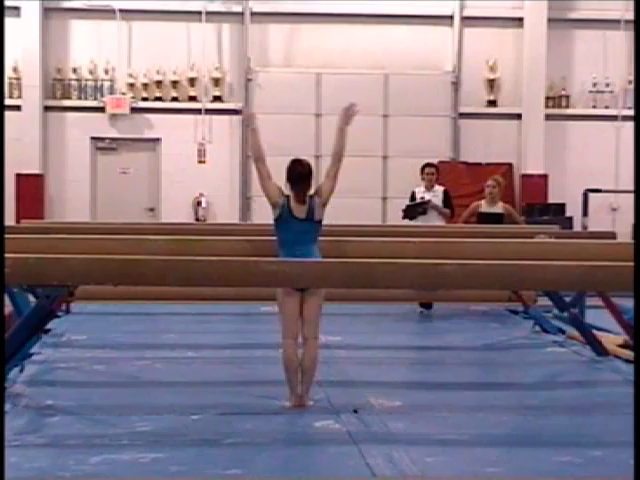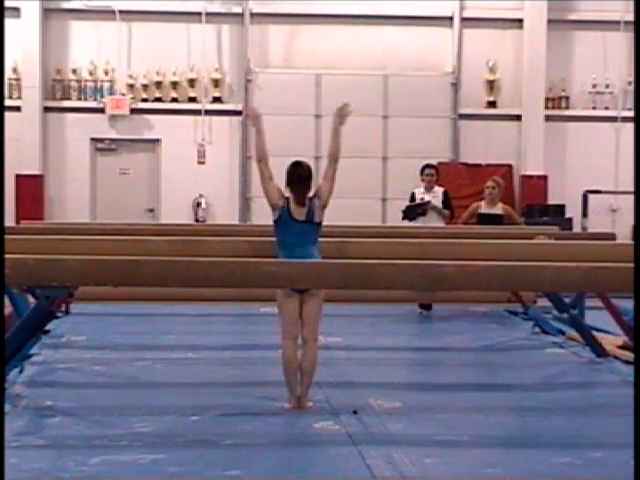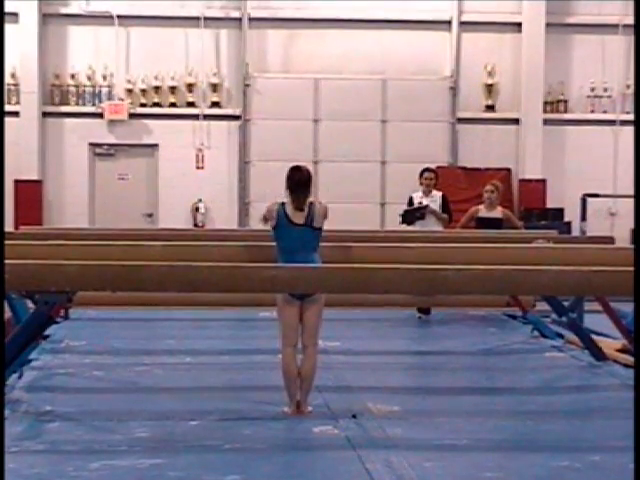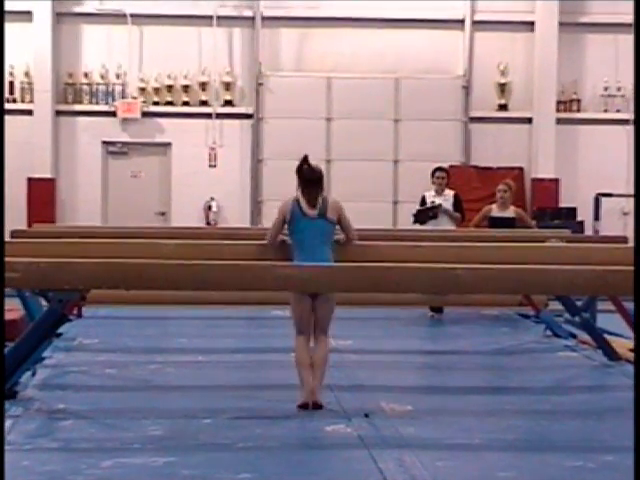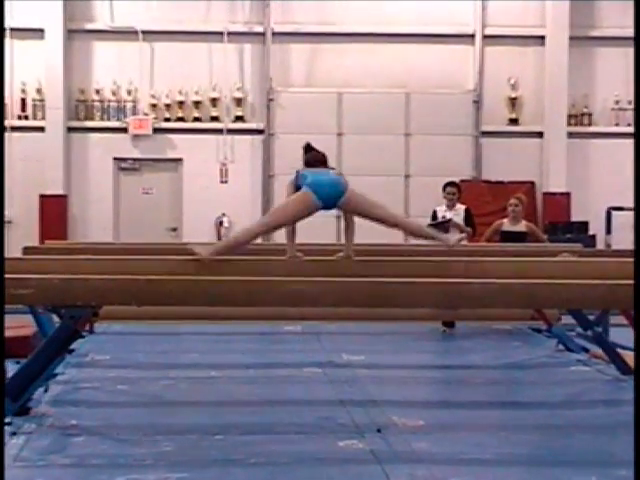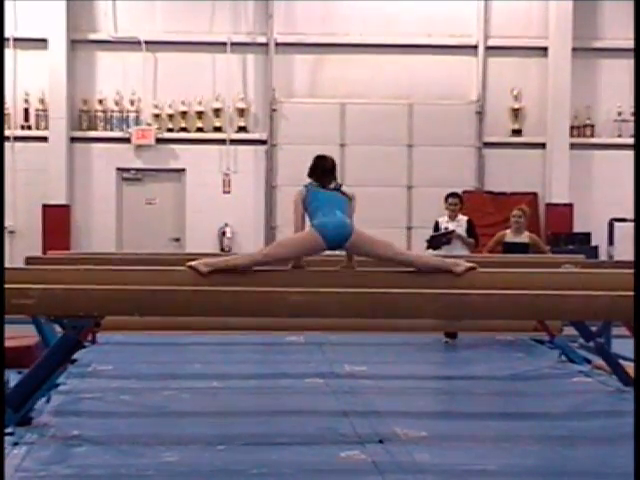
dt=0.7s
person 1, frame 1
left shoulder: (279, 203)
right shoulder: (319, 202)
left elbow: (259, 163)
right elbow: (336, 162)
left wrist: (253, 129)
right wrist: (343, 126)
left knee: (290, 338)
right knee: (310, 337)
left ankle: (294, 395)
right ankle: (305, 395)
person 1, frame 2
left shoulder: (279, 205)
right shoulder: (318, 205)
left elbow: (262, 164)
right elbow: (333, 163)
left wrist: (258, 128)
right wrist: (337, 127)
left knee: (289, 340)
right knee: (310, 339)
left ankle: (293, 397)
right ankle: (304, 396)
person 1, frame 3
left shoulder: (275, 211)
right shoulder: (320, 210)
left knee: (288, 346)
right knee: (310, 346)
left ankle: (292, 403)
right ankle: (303, 402)
person 1, frame 4
left shoulder: (289, 205)
right shoulder: (333, 205)
left elbow: (271, 240)
right elbow: (351, 238)
left knee: (302, 336)
right knee: (321, 336)
left ankle: (306, 392)
right ankle: (316, 392)
person 1, frame 5
left shoulder: (297, 178)
right shoulder: (336, 174)
left elbow: (290, 219)
right elbow: (349, 217)
left wrist: (291, 251)
right wrist: (348, 250)
left hip: (313, 191)
right hip: (339, 188)
left knee: (264, 225)
right knee: (393, 220)
left ankle: (212, 250)
right ankle: (444, 238)
person 1, frame 6
left shoulder: (303, 193)
right shoulder: (347, 194)
left elbow: (298, 228)
left wrist: (297, 259)
right wrist: (351, 260)
left hip: (322, 232)
right hip: (344, 231)
left knee: (266, 255)
right knee: (399, 255)
left ankle: (210, 264)
right ankle: (453, 264)
person 2, frame 1
left shoulder: (443, 191)
right shoulder: (415, 192)
left elbow: (450, 214)
right elbow: (410, 215)
left wrist: (435, 206)
right wrist: (419, 209)
right ankle: (424, 301)
person 2, frame 2
left shoulder: (443, 193)
right shoulder: (415, 193)
left elbow: (450, 215)
right elbow: (409, 216)
left wrist: (435, 208)
right wrist: (418, 210)
right ankle: (424, 302)
person 2, frame 3
left shoulder: (441, 197)
right shoulder: (413, 198)
left elbow: (448, 219)
right elbow: (407, 221)
left wrist: (433, 211)
right wrist: (416, 214)
left ankle: (424, 307)
right ankle: (422, 307)
person 2, frame 4
left shoulder: (454, 196)
right shoulder: (426, 196)
left elbow: (460, 218)
right elbow: (420, 220)
left wrist: (446, 211)
right wrist: (429, 213)
left ankle: (437, 307)
right ankle: (435, 307)
person 2, frame 5
left shoulder: (465, 210)
right shoulder: (437, 211)
left elbow: (472, 232)
left wrist: (457, 225)
right wrist: (440, 228)
left ankle: (449, 321)
right ankle: (446, 321)
person 2, frame 6
left shoulder: (467, 221)
right shoulder: (439, 222)
left elbow: (474, 244)
right elbow: (433, 246)
left wrist: (459, 236)
left ankle: (451, 331)
right ankle: (449, 331)
